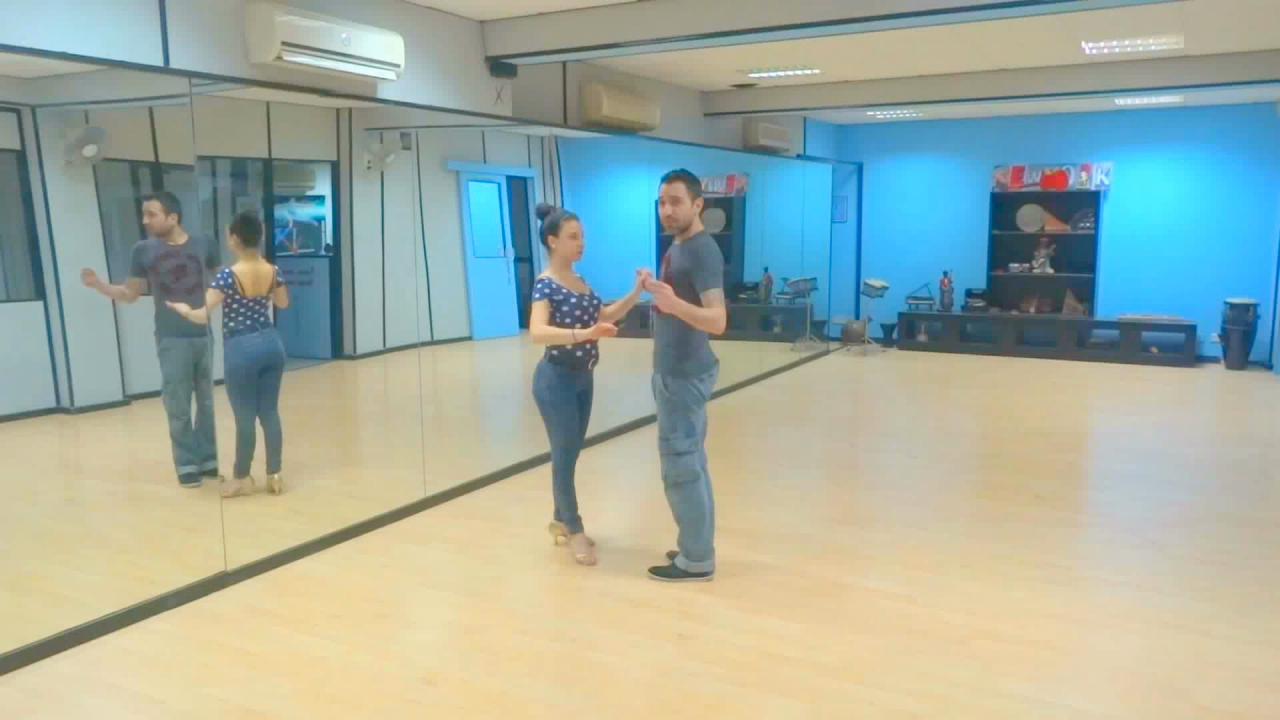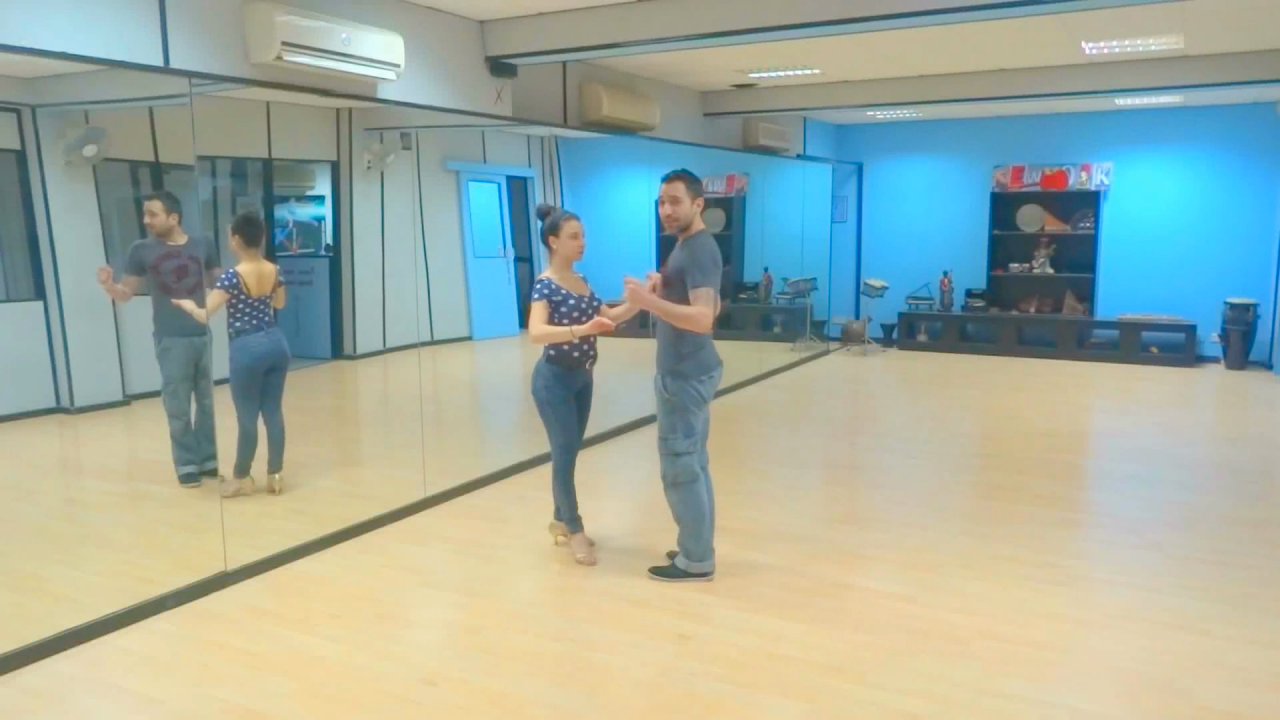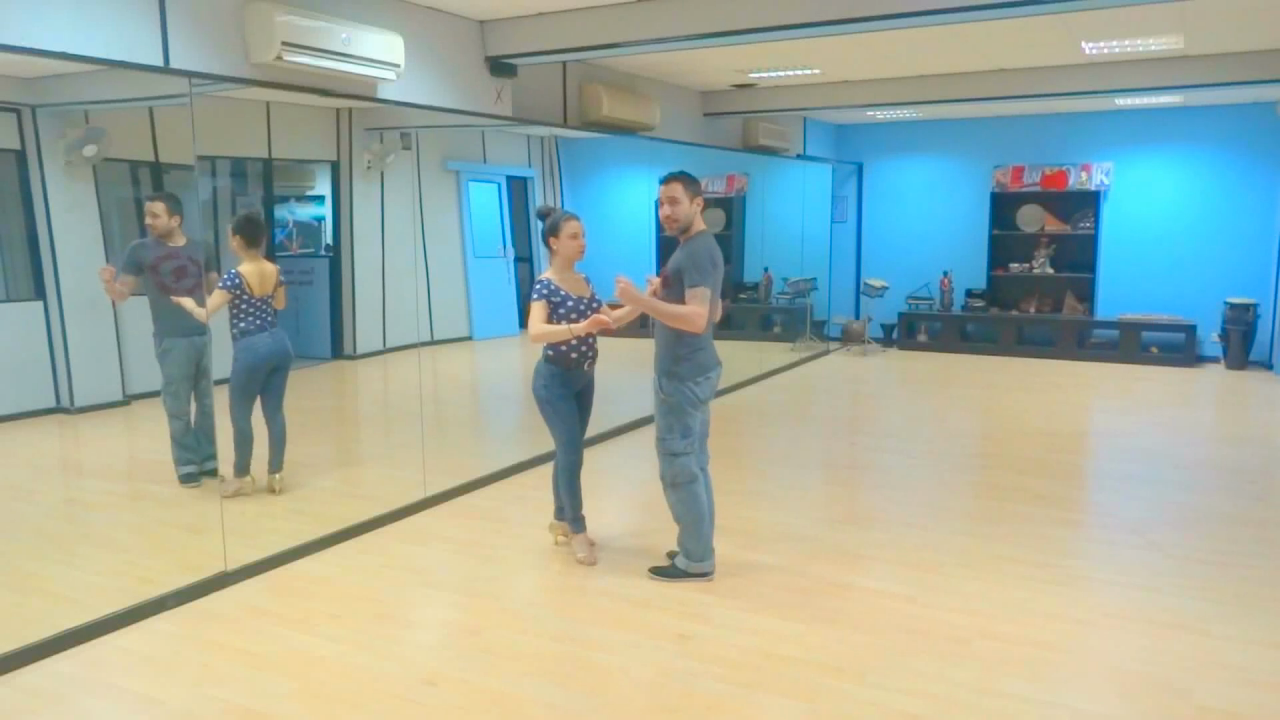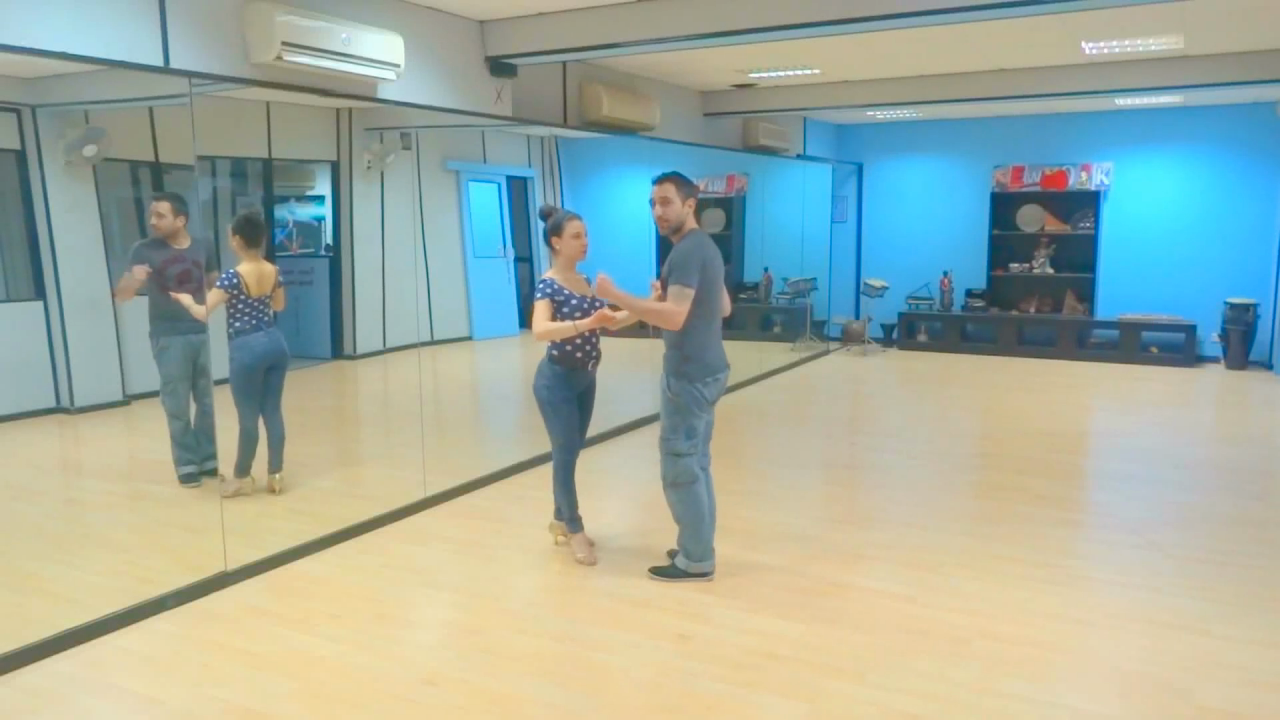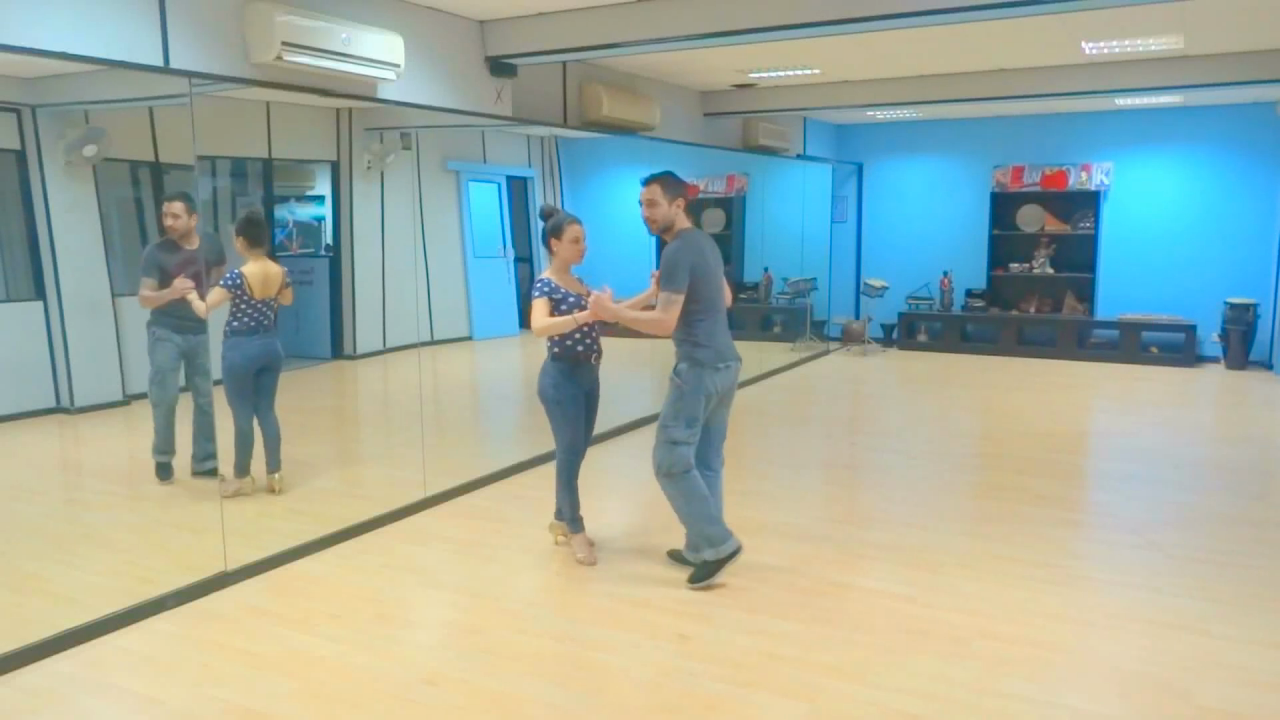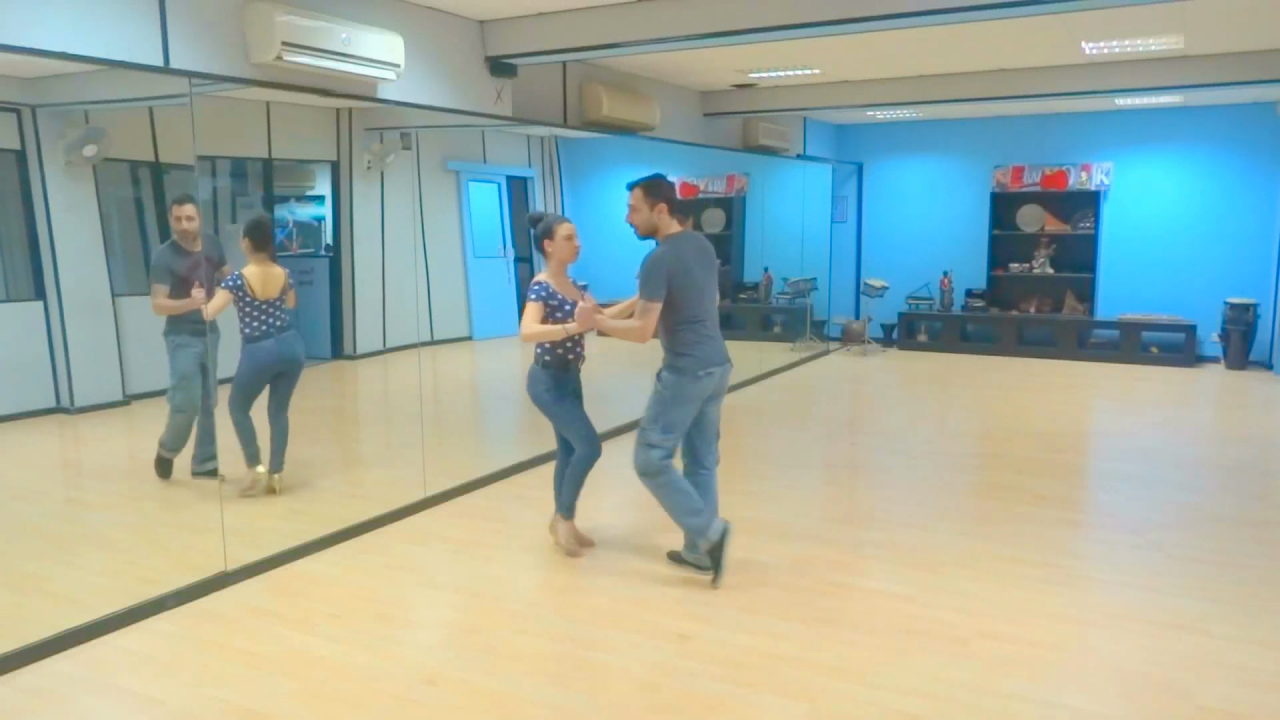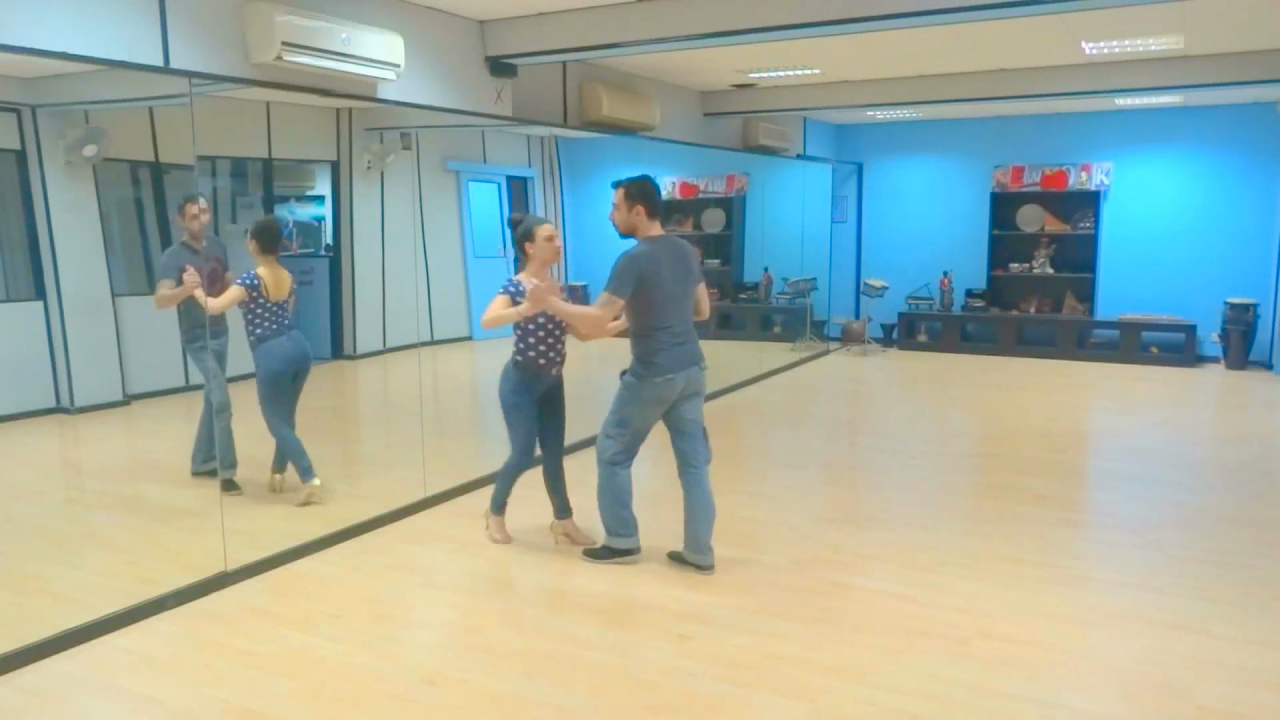
dt=0.4s
person 1, frame 1
left shoulder: (702, 250)
right shoulder: (676, 246)
left elbow: (717, 320)
left wrist: (675, 304)
right wrist: (655, 289)
left hip: (684, 375)
right hip: (673, 371)
left knee: (680, 467)
right knee: (689, 462)
left ankle: (696, 560)
right ankle: (696, 548)
person 1, frame 2
left shoulder: (699, 250)
right shoulder: (687, 246)
left elbow: (703, 318)
left wrist: (649, 301)
right wrist: (663, 289)
left hip: (686, 375)
right hip: (687, 371)
left knee: (679, 467)
right knee: (693, 464)
left ankle: (695, 561)
right ankle: (697, 548)
person 1, frame 3
left shoulder: (697, 251)
right shoulder: (694, 248)
left elbow: (697, 318)
right elbow: (714, 312)
left wrist: (639, 300)
right wrist: (665, 295)
left hip: (682, 376)
right hip: (694, 371)
left knee: (678, 468)
right knee: (693, 464)
left ankle: (697, 561)
right ankle: (696, 549)
person 1, frame 4
left shoulder: (687, 251)
right shoulder: (704, 246)
left elbow: (674, 317)
right elbow: (725, 307)
left wrist: (617, 296)
right wrist: (667, 294)
left hip: (690, 376)
right hip: (709, 370)
left knee: (680, 468)
right knee: (695, 463)
left ankle: (695, 561)
right ankle: (697, 548)
person 1, frame 5
left shoulder: (677, 252)
right shoulder: (704, 243)
left elbow: (665, 322)
left wrist: (610, 310)
left hip: (699, 368)
right hip: (725, 363)
left knee: (671, 460)
right knee: (706, 461)
left ankle: (718, 542)
right ankle: (699, 550)
person 1, frame 6
left shoulder: (658, 260)
right shoulder: (702, 245)
left elbow: (641, 331)
left wrist: (596, 321)
left hip: (686, 373)
right hip: (717, 366)
left knee: (652, 460)
right knee: (702, 460)
left ankle: (709, 528)
right ankle: (699, 549)
person 1, frame 7
left shoulder: (634, 260)
right shoulder: (686, 251)
left elbow: (597, 320)
right elbow: (703, 310)
left wrist: (549, 303)
left hip: (652, 377)
right hip: (691, 370)
left knee: (614, 454)
right knee: (694, 461)
left ankle: (623, 541)
right ankle: (700, 551)
person 2, frame 1
left shoulder: (579, 280)
right shoulder: (545, 285)
left elbow: (604, 317)
right elbow: (537, 332)
left wrist: (636, 291)
right wrist: (584, 334)
left hip: (583, 378)
right hip: (556, 380)
left knee: (571, 453)
right knee: (565, 455)
left ankle: (560, 521)
right ankle: (574, 530)
person 2, frame 2
left shoulder: (581, 281)
right shoulder: (545, 285)
left elbow: (609, 318)
right elbow: (536, 332)
right wrist: (583, 330)
left hip: (582, 378)
right hip: (555, 379)
left knee: (571, 452)
right knee: (564, 454)
left ankle: (560, 521)
right ankle: (574, 529)
person 2, frame 3
left shoulder: (584, 281)
right shoulder: (545, 286)
left elbow: (611, 320)
right elbow: (535, 332)
right wrist: (580, 328)
left hip: (583, 378)
right hip: (554, 379)
left knee: (569, 452)
right knee: (571, 453)
left ankle: (561, 520)
right ankle: (576, 529)
person 2, frame 4
left shoulder: (584, 281)
right shoulder: (547, 285)
left elbow: (612, 321)
right elbow: (540, 330)
right wrist: (586, 324)
left hip: (585, 378)
right hip: (557, 379)
left knee: (572, 452)
right knee: (565, 454)
left ankle: (562, 520)
right ankle: (574, 530)
person 2, frame 5
left shoulder: (578, 282)
right shoulder: (545, 285)
right elbow: (538, 326)
left wrist: (652, 294)
right wrist: (584, 316)
left hip: (588, 376)
right hip: (561, 377)
left knee: (577, 452)
right knee: (570, 454)
left ankle: (562, 521)
right ankle: (575, 531)
person 2, frame 6
left shoulder: (572, 285)
right shoulder: (541, 287)
left elbow: (599, 318)
right elbow: (527, 332)
left wrist: (637, 300)
right wrist: (574, 327)
left hip: (567, 378)
right hip: (548, 380)
left knee: (570, 451)
right knee: (589, 446)
left ankle: (564, 518)
right ankle: (564, 519)
person 2, frame 7
right shoulder: (516, 286)
left elbow: (579, 332)
right elbow: (488, 320)
left wrist: (621, 324)
right wrist: (524, 311)
left hip: (551, 381)
right hip: (520, 381)
left knee: (554, 452)
right knee: (524, 454)
left ankle: (563, 520)
right ankle: (495, 512)
person 3, frame 1
left shoulder: (204, 245)
right shoulder: (143, 251)
right elbow: (131, 294)
right wrist: (98, 285)
left hip: (203, 335)
right hip: (171, 339)
left knee: (206, 400)
right knee: (178, 405)
left ankle: (207, 460)
right ankle: (187, 464)
person 3, frame 2
left shoulder: (203, 246)
right shoulder: (142, 250)
right elbow: (126, 294)
right wrist: (108, 285)
left hip: (202, 335)
right hip: (170, 339)
left knee: (205, 401)
right knee: (178, 405)
left ankle: (207, 459)
right ankle: (186, 464)
person 3, frame 3
left shoulder: (203, 248)
right shoulder: (140, 250)
left elbow: (215, 289)
right elbow: (121, 295)
right wrist: (108, 283)
left hip: (202, 335)
right hip: (171, 339)
left knee: (205, 401)
right knee: (178, 405)
left ankle: (206, 460)
right ankle: (186, 465)
person 3, frame 4
left shoulder: (205, 248)
right shoulder: (144, 250)
left elbow: (214, 287)
right elbow: (122, 294)
right wrist: (133, 281)
left hip: (199, 334)
right hip: (168, 338)
left knee: (205, 400)
right knee: (177, 405)
left ankle: (206, 461)
right ankle: (186, 465)
person 3, frame 5
left shoulder: (211, 245)
right shoulder: (156, 253)
left elbow: (222, 278)
right elbow: (144, 298)
right wrist: (172, 292)
left hip: (198, 334)
right hip: (165, 333)
left knee: (204, 400)
right knee: (164, 397)
left ankle: (204, 461)
right ankle: (163, 456)
person 3, frame 6
left shoulder: (212, 244)
right shoulder: (164, 257)
left elbow: (225, 278)
right elbow: (158, 305)
right wrist: (190, 303)
left hip: (209, 334)
right hip: (181, 336)
left knee: (207, 400)
right knee: (186, 402)
left ankle: (203, 462)
right ankle: (167, 450)
person 3, frame 7
left shoulder: (217, 247)
right shoulder: (174, 256)
right elbow: (160, 301)
right wrist: (185, 289)
left hip: (220, 334)
right hip: (198, 340)
left knee: (213, 400)
right knee: (221, 401)
left ankle: (202, 462)
right ankle: (227, 471)
person 4, frame 1
left shoulder: (228, 276)
right shoulder: (273, 271)
left elbow: (202, 316)
left wrist: (182, 309)
left hip: (241, 350)
right hip: (271, 344)
left knee: (245, 418)
right knee: (269, 413)
left ankle: (242, 478)
right ankle: (274, 475)
person 4, frame 2
left shoulder: (232, 277)
right shoulder: (274, 271)
left elbow: (204, 315)
left wrist: (187, 305)
left hip: (247, 349)
right hip: (276, 344)
left knee: (247, 418)
right knee: (273, 412)
left ankle: (242, 478)
right ankle: (275, 475)
person 4, frame 3
left shoulder: (235, 277)
right shoulder: (275, 271)
left elbow: (205, 314)
left wrist: (187, 304)
left hip: (252, 349)
right hip: (280, 344)
left knee: (240, 416)
right knee: (274, 412)
left ankle: (242, 477)
right ankle: (275, 474)
person 4, frame 4
left shoulder: (233, 277)
right shoulder: (274, 272)
left elbow: (203, 313)
left wrist: (186, 301)
left hip: (247, 349)
right hip: (276, 343)
left knee: (248, 417)
right knee: (273, 412)
left ankle: (243, 477)
right ankle: (275, 475)
person 4, frame 5
left shoulder: (237, 277)
right shoulder: (281, 273)
left elbow: (203, 310)
left wrist: (191, 294)
left hip: (240, 349)
right hip: (271, 346)
left knee: (242, 415)
right knee: (266, 411)
left ankle: (242, 477)
right ankle: (274, 474)
person 4, frame 6
left shoulder: (238, 279)
right shoulder: (284, 275)
left elbow: (209, 314)
left hip: (259, 352)
right hip: (291, 345)
left knee: (238, 407)
right knee: (279, 411)
left ankle: (256, 467)
right ankle: (275, 474)
person 4, frame 7
left shoulder: (251, 279)
right shoulder: (288, 278)
left elbow: (215, 308)
left wrist: (197, 291)
left hip: (271, 355)
right hip: (299, 347)
left knee: (278, 423)
right knee: (285, 415)
left ankle: (310, 481)
right ankle: (277, 474)
